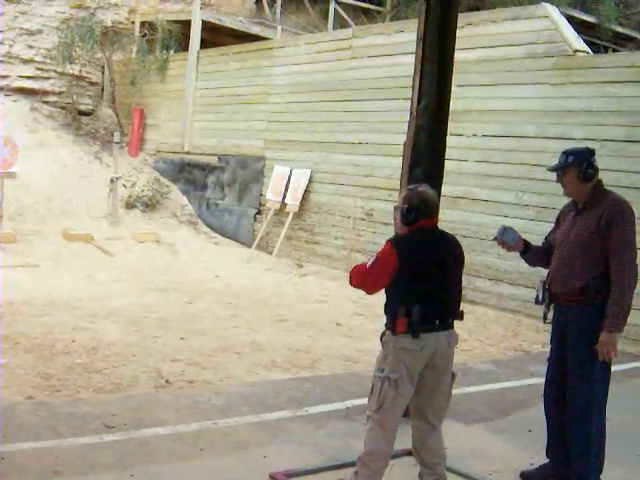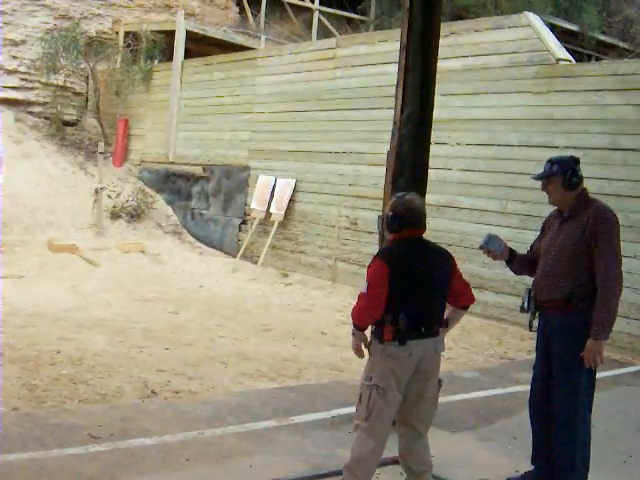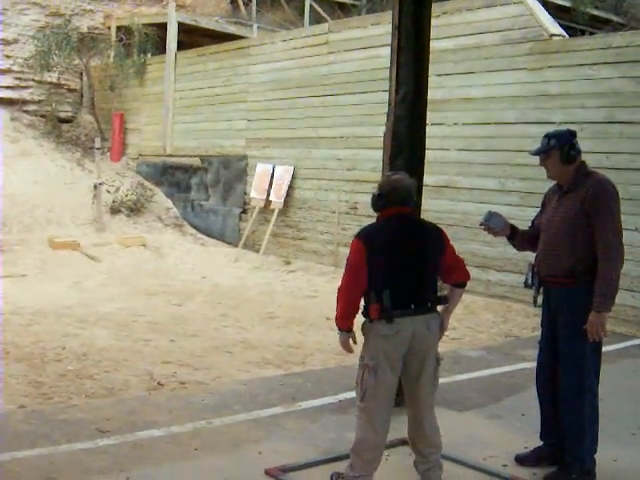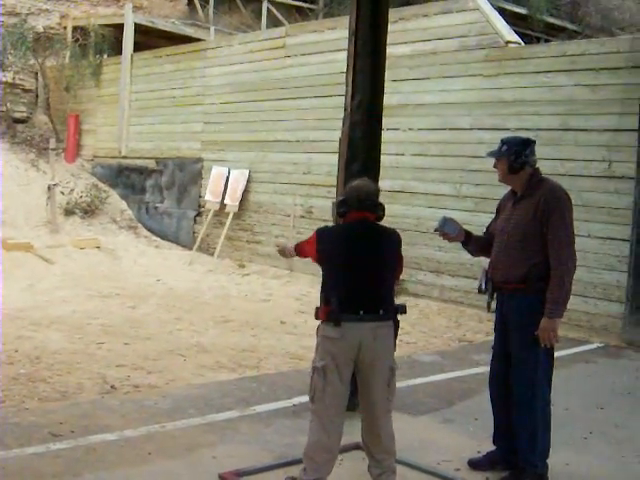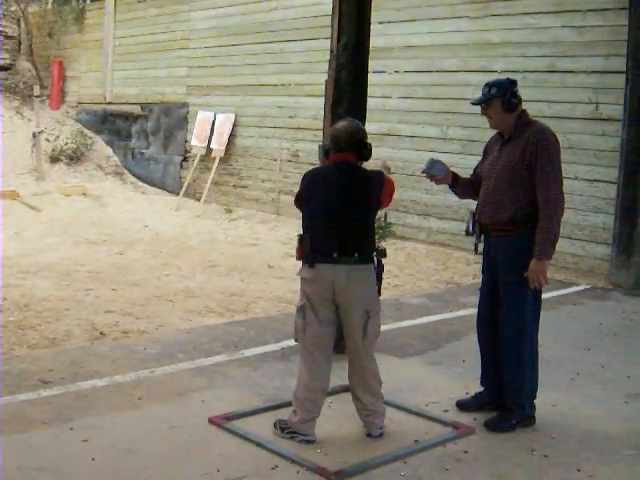
dt=0.7s
person 1, frame 1
right shoulder: (568, 211)
right elbow: (549, 255)
left wrist: (612, 328)
right wrist: (523, 248)
left hip: (591, 315)
right hip: (563, 311)
left knee: (585, 399)
right knee: (555, 393)
person 1, frame 2
left shoulder: (599, 217)
right shoulder: (554, 219)
left elbow: (609, 281)
right elbow: (535, 264)
left wrist: (598, 335)
right wrist: (508, 256)
left hip: (577, 322)
right hip: (548, 320)
left knee: (570, 406)
right knee: (541, 401)
person 1, frame 3
left shoulder: (598, 189)
right shoulder: (554, 193)
left elbow: (610, 254)
right elbow: (536, 239)
left wrist: (600, 307)
right wrist: (510, 232)
left hip: (580, 296)
right hip: (553, 294)
left knee: (577, 381)
right knee: (548, 376)
right ankle: (554, 446)
person 1, frame 4
left shoulder: (551, 196)
right shoulder: (509, 199)
left elbow: (563, 260)
right elbow: (491, 245)
left wrist: (552, 313)
right wrist: (464, 237)
left hip: (533, 302)
right hip: (506, 299)
left knee: (530, 385)
right knee: (501, 380)
right ankle: (506, 450)
person 1, frame 5
left shoulder: (539, 138)
right shoulder: (496, 142)
left elbow: (551, 202)
right elbow: (479, 188)
left wrist: (541, 256)
right wrist: (451, 180)
left hip: (521, 245)
right hip: (493, 242)
left knee: (517, 327)
right knee: (488, 322)
left ankle: (521, 406)
right ankle: (493, 391)
person 2, frame 1
left shoulder: (398, 247)
right shoulder: (452, 246)
left elbow: (364, 279)
left wrist: (368, 267)
left hip: (407, 340)
right hip: (443, 338)
left knee: (383, 415)
right knee: (430, 415)
person 2, frame 2
left shoulder: (387, 257)
right shoulder: (442, 257)
left elbow: (369, 305)
right elbow: (463, 299)
left wrist: (358, 332)
left hip: (393, 348)
right hip: (429, 347)
left knee: (372, 424)
right knee: (416, 423)
person 2, frame 3
left shoulder: (368, 237)
right shoulder: (432, 234)
left elbow: (351, 287)
right elbow: (459, 276)
left wrist: (344, 327)
right wrist: (445, 314)
left hip: (386, 327)
right hip: (426, 324)
left knee: (375, 405)
right knee: (422, 402)
person 2, frame 4
left shoulder: (327, 237)
right shoulder: (391, 240)
left elbow: (305, 248)
left wrist: (289, 249)
left hip: (338, 330)
right hip: (380, 329)
left knee: (327, 408)
right knee: (379, 407)
person 2, frame 5
left shoulder: (310, 180)
right shoulder: (375, 182)
left hip: (316, 271)
right hip: (357, 273)
left knee: (314, 351)
right knee: (362, 349)
left ankle: (301, 424)
right ankle: (374, 420)
